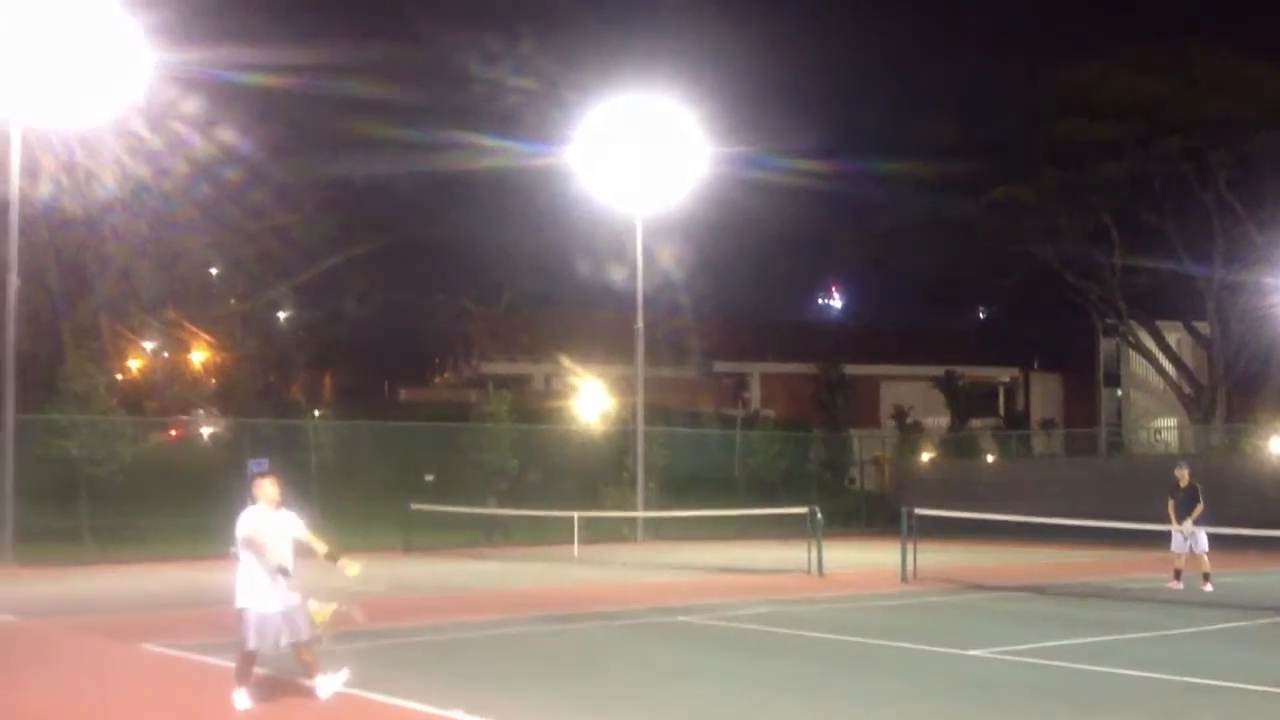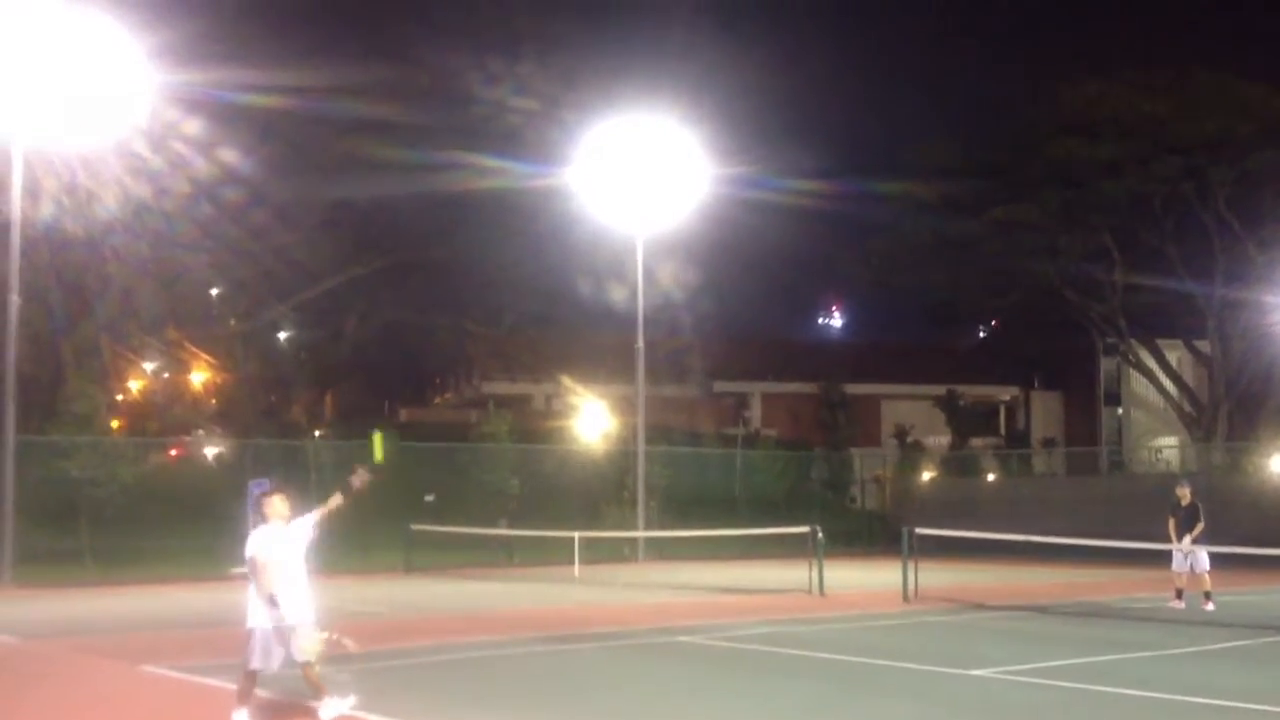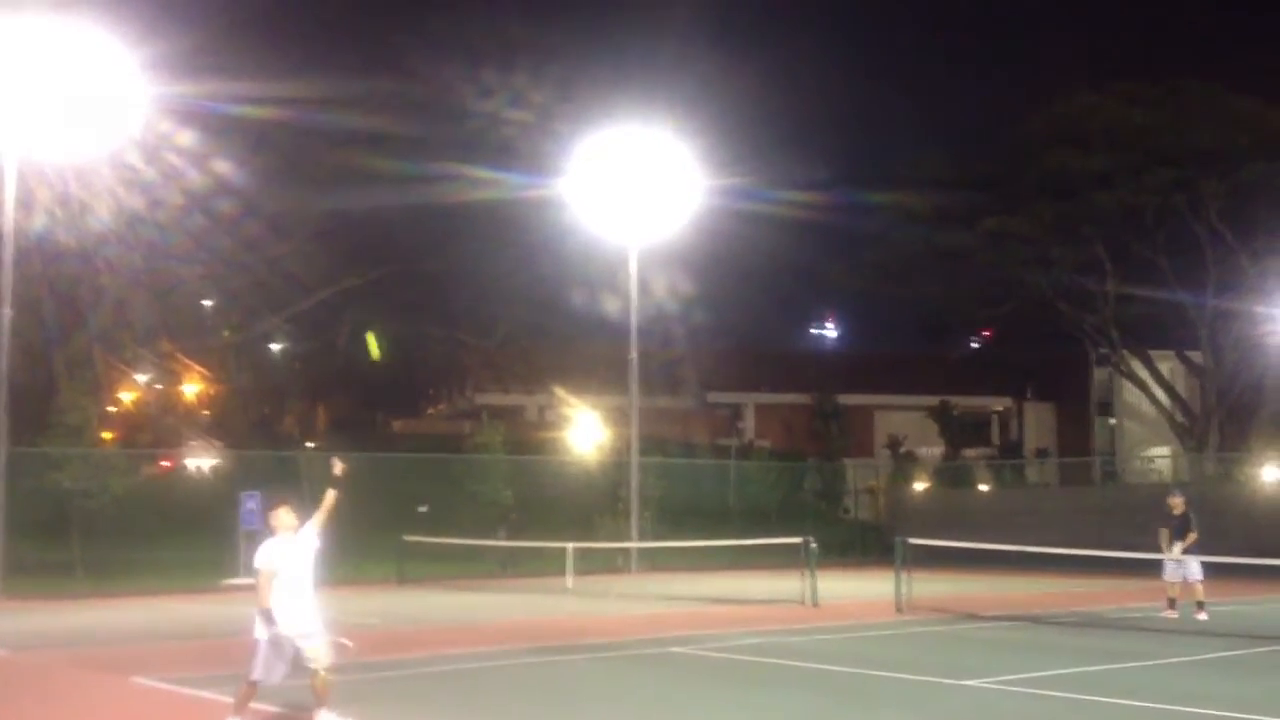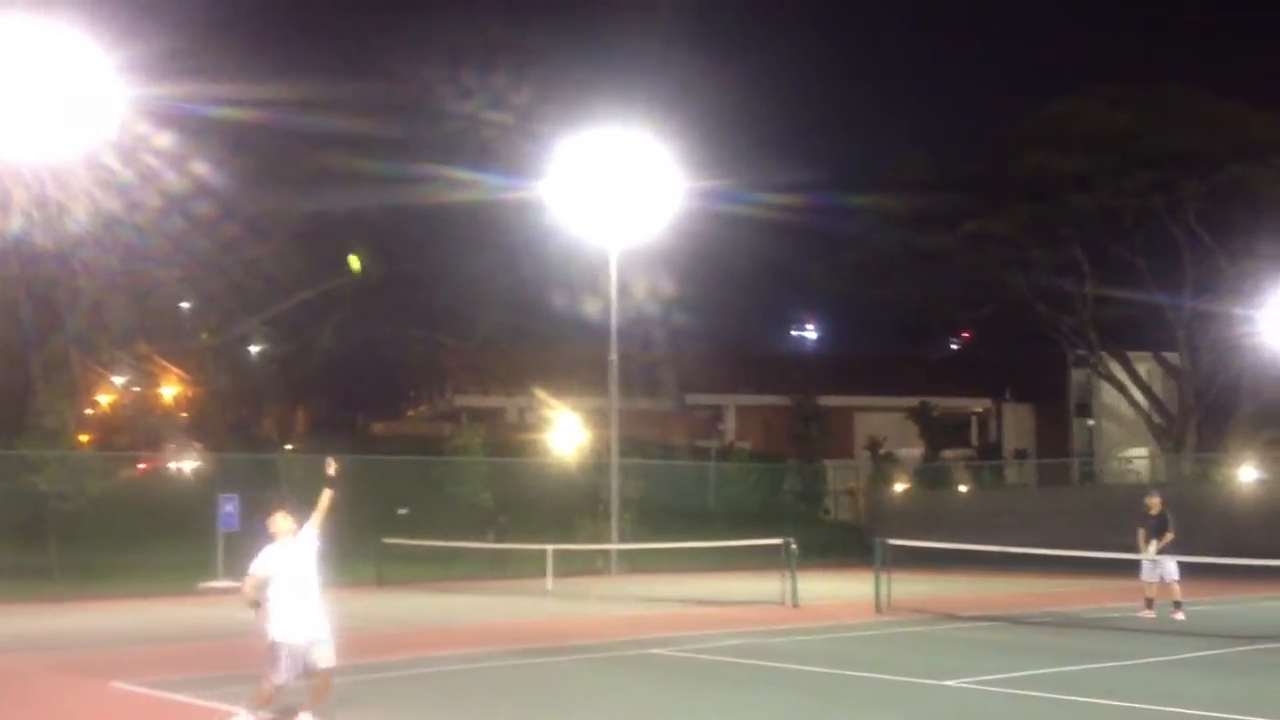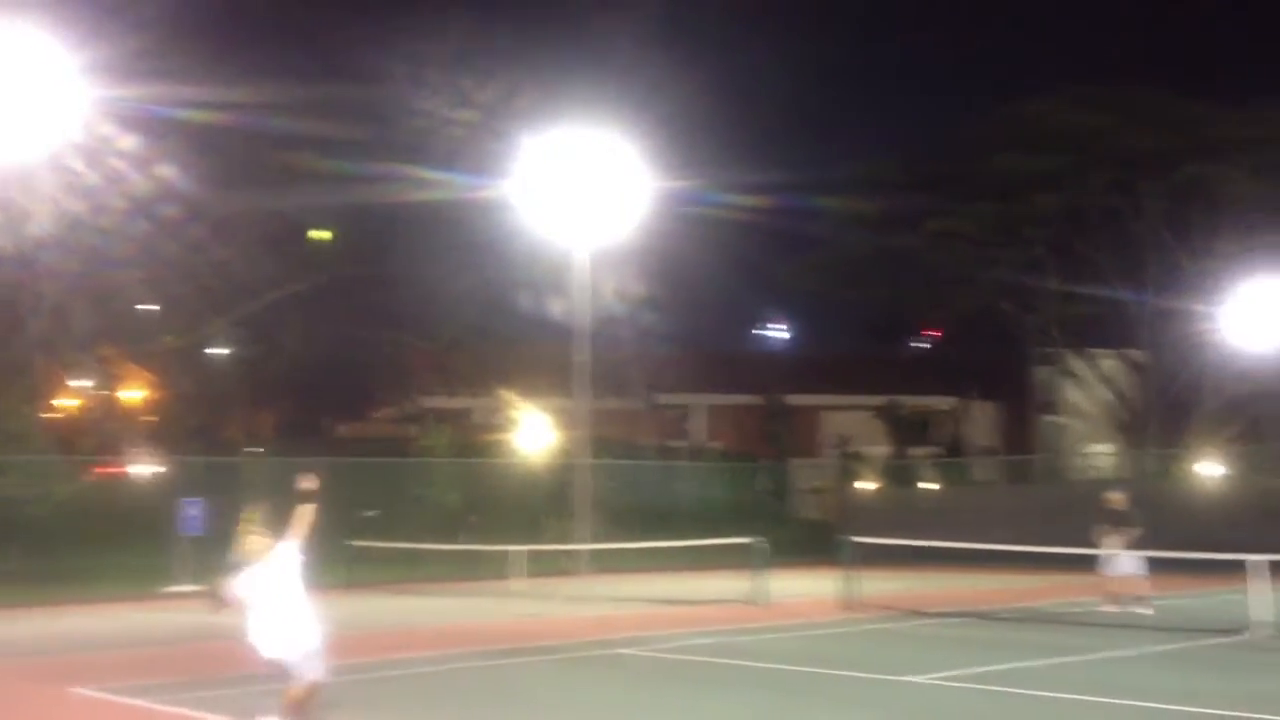
dt=0.2s
person 1, frame 1
left shoulder: (287, 516)
right shoulder: (249, 518)
left elbow: (309, 538)
right elbow: (263, 547)
left wrist: (336, 558)
right wrist: (283, 570)
left hip: (287, 596)
right hip: (257, 597)
left knee: (301, 641)
right knee: (251, 648)
left ankle: (320, 681)
right ankle: (241, 690)
person 1, frame 2
left shoulder: (298, 528)
right shoulder: (259, 538)
left elbow: (325, 510)
right elbow: (262, 571)
left wrist: (349, 487)
right wrist: (275, 604)
left hip: (299, 613)
right hip: (267, 616)
left knee: (309, 660)
right knee: (255, 668)
person 1, frame 3
left shoulder: (305, 539)
right shoulder: (269, 549)
left elbow: (324, 509)
right elbow: (263, 587)
left wrist: (336, 478)
right wrist: (269, 620)
left hip: (308, 623)
right hip: (276, 627)
left knee: (321, 668)
right knee: (257, 678)
person 1, frame 4
left shoulder: (305, 541)
right shoulder: (270, 556)
left elbow: (321, 510)
right elbow: (248, 588)
left wrist: (331, 478)
right wrist: (257, 604)
left hip: (316, 625)
right hip: (288, 629)
left knee: (325, 670)
right knee: (279, 679)
person 1, frame 5
left shoulder: (285, 555)
right shoulder: (245, 580)
left elbow: (300, 527)
left wrist: (307, 495)
left hip: (306, 636)
right hip: (279, 642)
left knee: (312, 681)
right knee: (307, 681)
